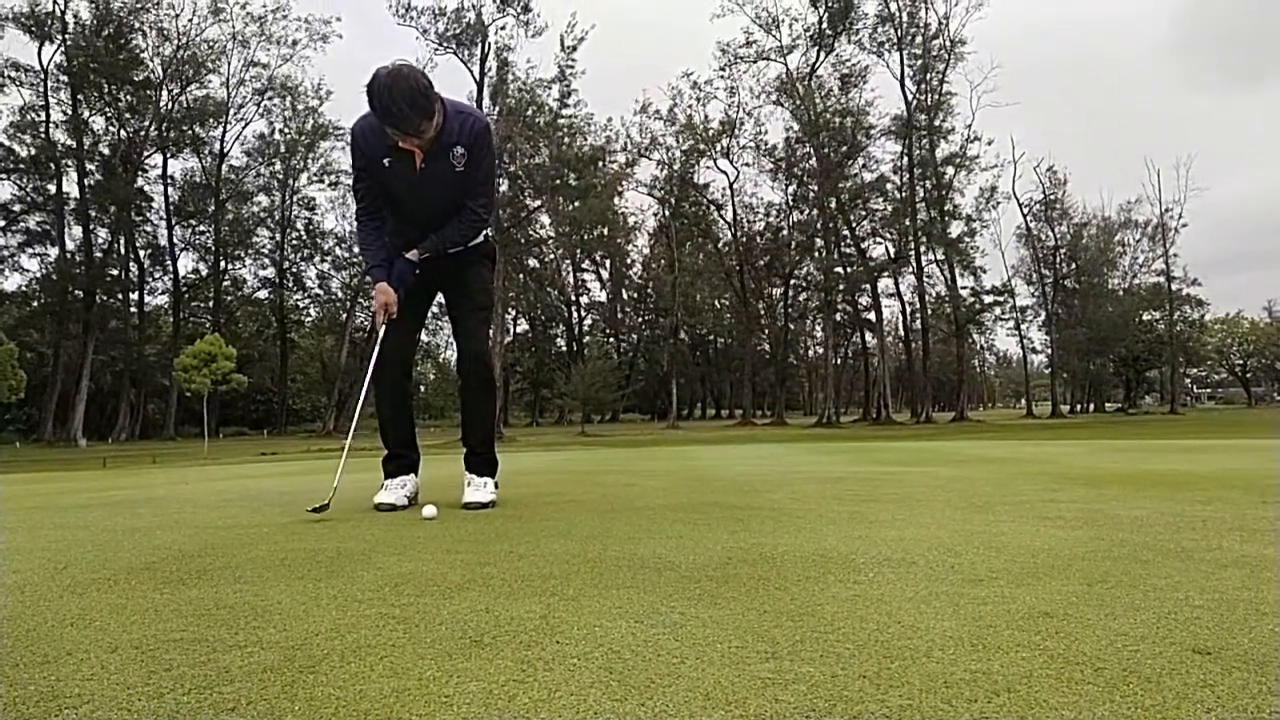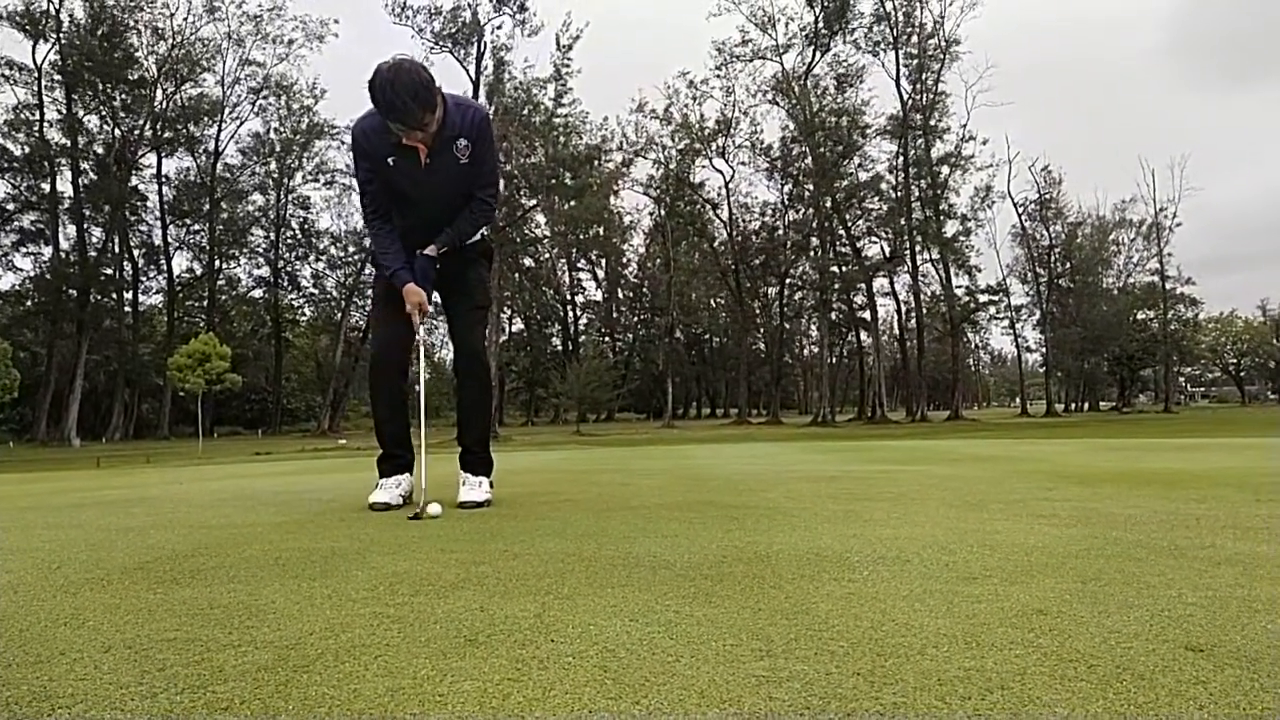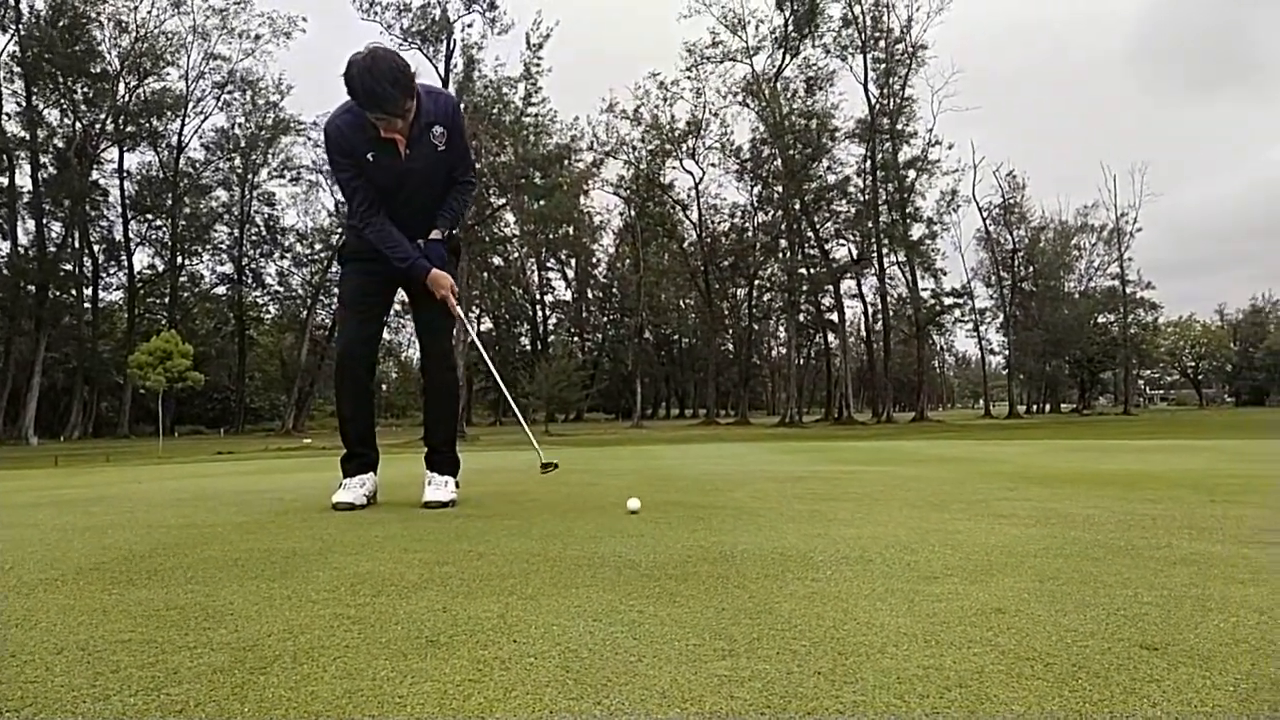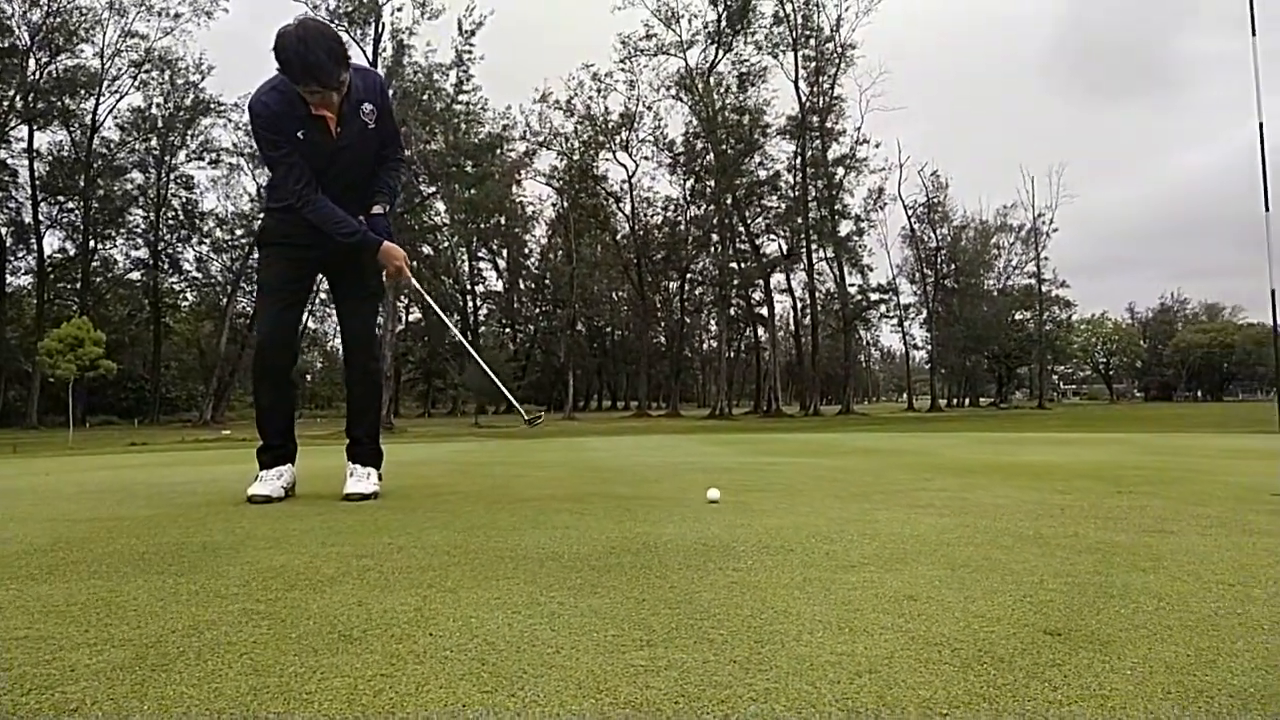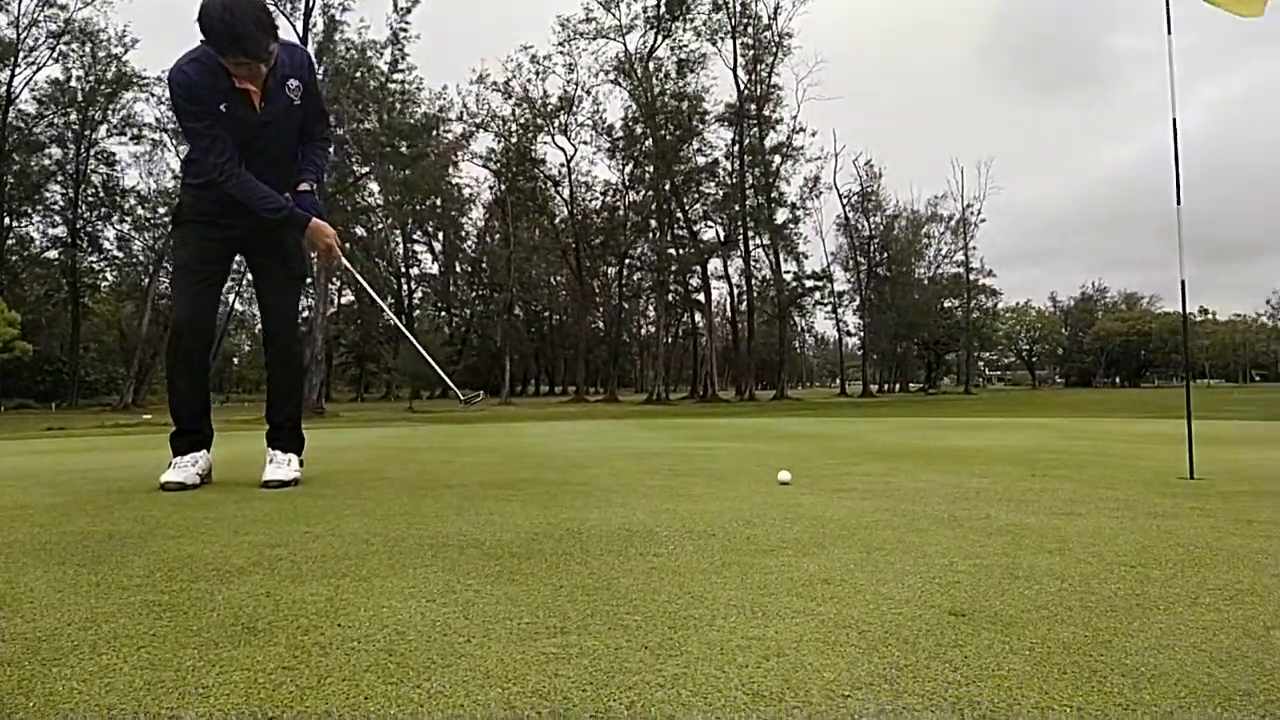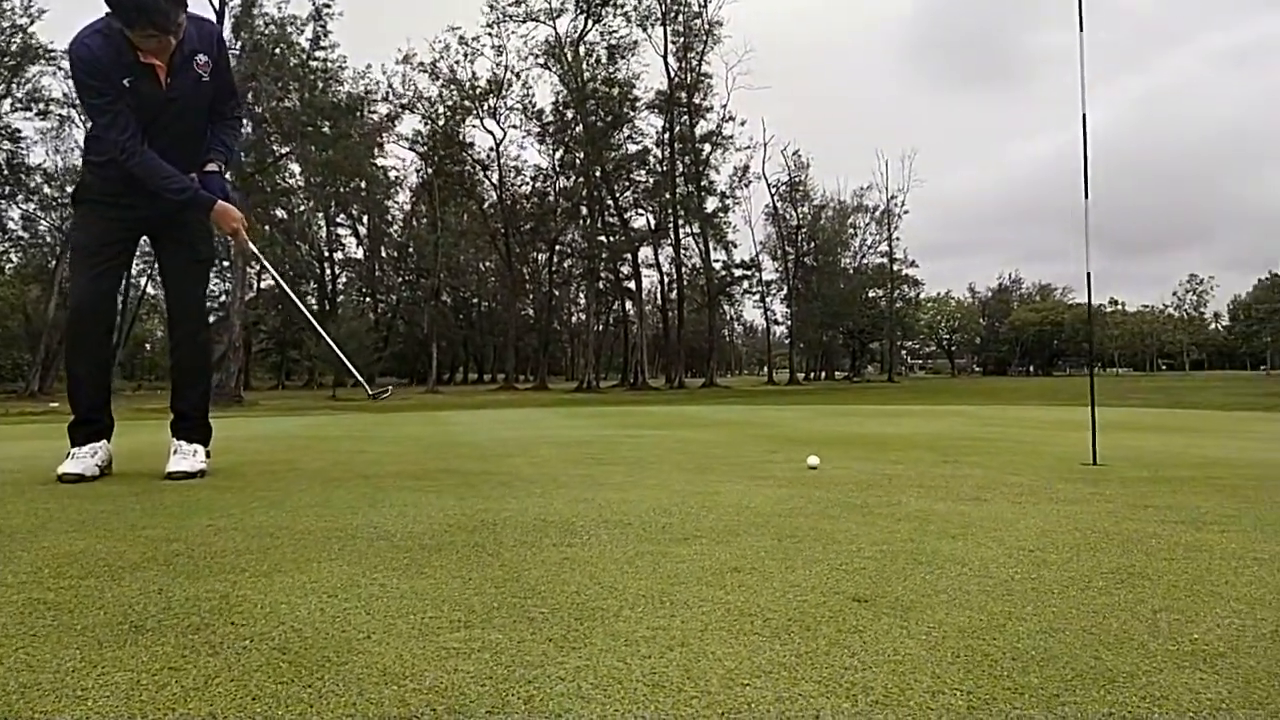
dt=0.3s
person 1, frame 1
left shoulder: (473, 127)
right shoulder: (366, 135)
left elbow: (478, 212)
right elbow: (369, 215)
left wrist: (419, 255)
right wrist: (379, 277)
left hip: (464, 254)
right hip: (399, 258)
left knee: (475, 354)
right knee: (389, 357)
left ankle: (480, 471)
right ankle: (401, 471)
person 1, frame 2
left shoulder: (473, 120)
right shoulder: (367, 134)
left elbow: (486, 199)
right elbow: (377, 217)
left wrist: (436, 251)
right wrist: (402, 279)
left hip: (462, 251)
right hip: (401, 255)
left knee: (471, 353)
right knee: (385, 356)
left ankle: (476, 470)
right ankle: (396, 470)
person 1, frame 3
left shoulder: (444, 107)
right shoulder: (341, 130)
left elbow: (463, 179)
right elbow: (366, 217)
left wrist: (439, 237)
right wrist: (422, 271)
left hip: (433, 247)
right hip: (370, 252)
left knee: (439, 354)
right knee: (353, 354)
left ankle: (442, 470)
right ankle: (360, 470)
person 1, frame 4
left shoulder: (371, 86)
right shoulder: (267, 106)
left elbow: (392, 156)
right elbow: (303, 195)
left wrist: (378, 213)
right wrist: (374, 246)
left hip: (360, 231)
right hip: (291, 234)
left knee: (361, 343)
right knee: (272, 343)
left ankle: (364, 462)
right ankle: (277, 462)
person 1, frame 5
left shoulder: (296, 61)
right shoulder: (188, 78)
left elbow: (317, 133)
right elbow: (225, 171)
left wrist: (306, 190)
right wrist: (302, 222)
left hip: (279, 211)
right hip: (208, 213)
left knee: (282, 325)
right knee: (188, 324)
left ankle: (284, 447)
right ankle: (191, 449)
person 1, frame 6
right shoulder: (90, 51)
left elbow: (228, 111)
right elbow: (128, 148)
left wrist: (214, 169)
right wrist: (207, 203)
left hip: (187, 191)
right hip: (111, 192)
left knee: (189, 310)
right knee: (87, 307)
left ankle: (190, 437)
right ankle: (91, 438)
